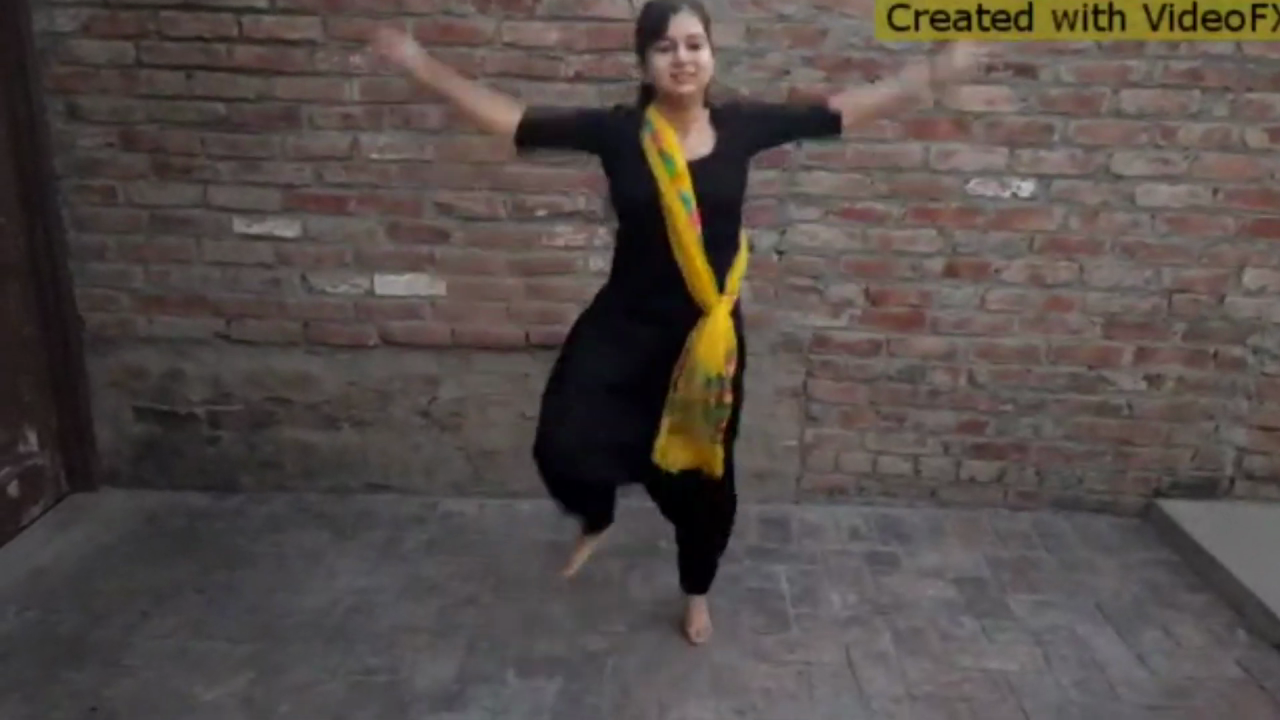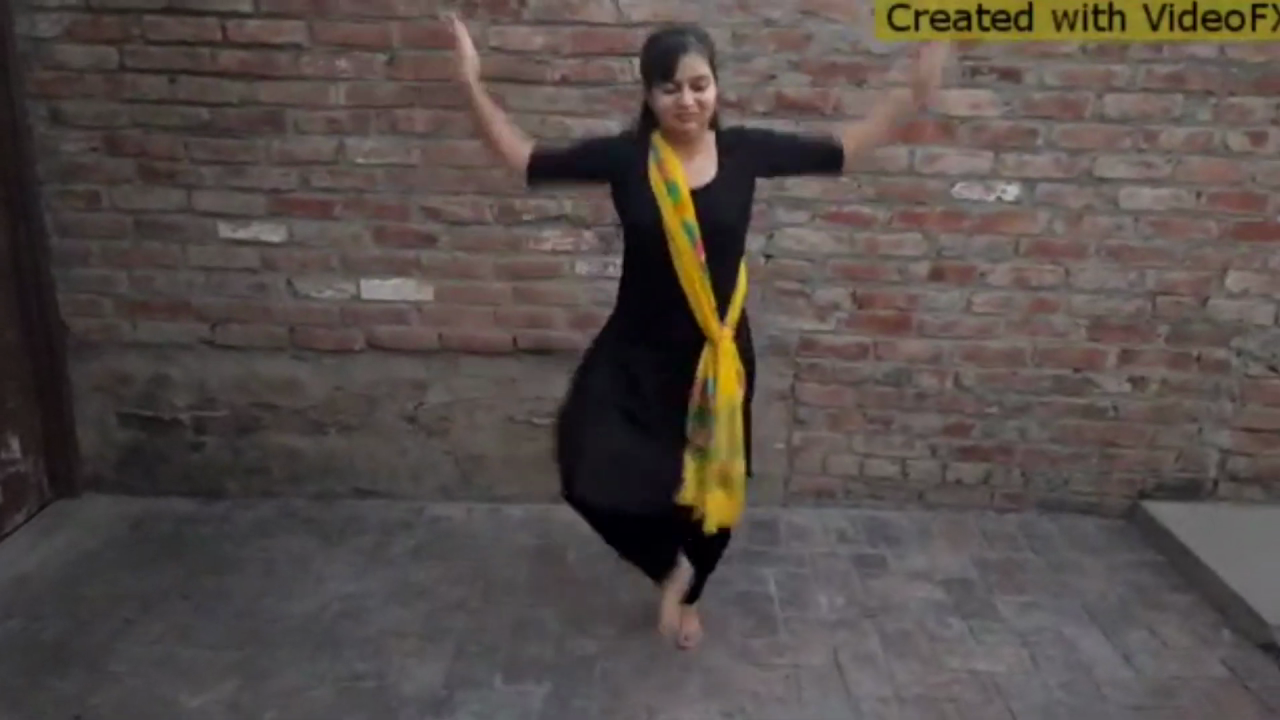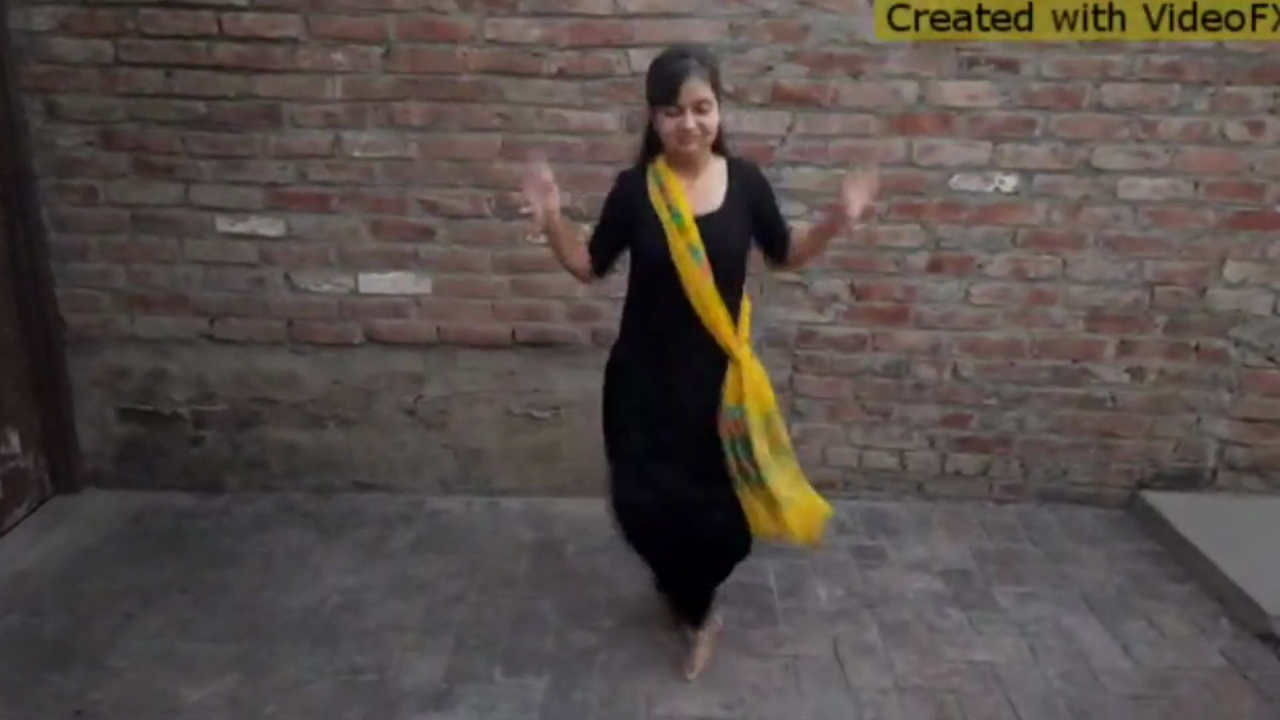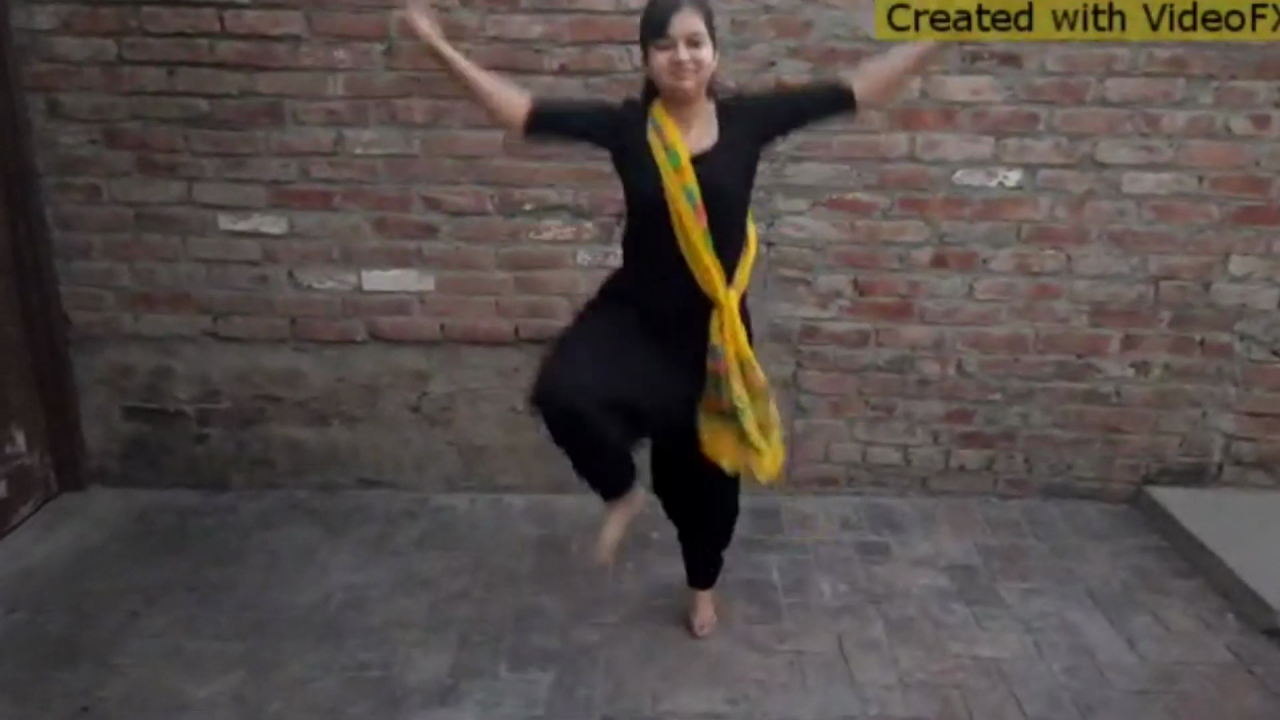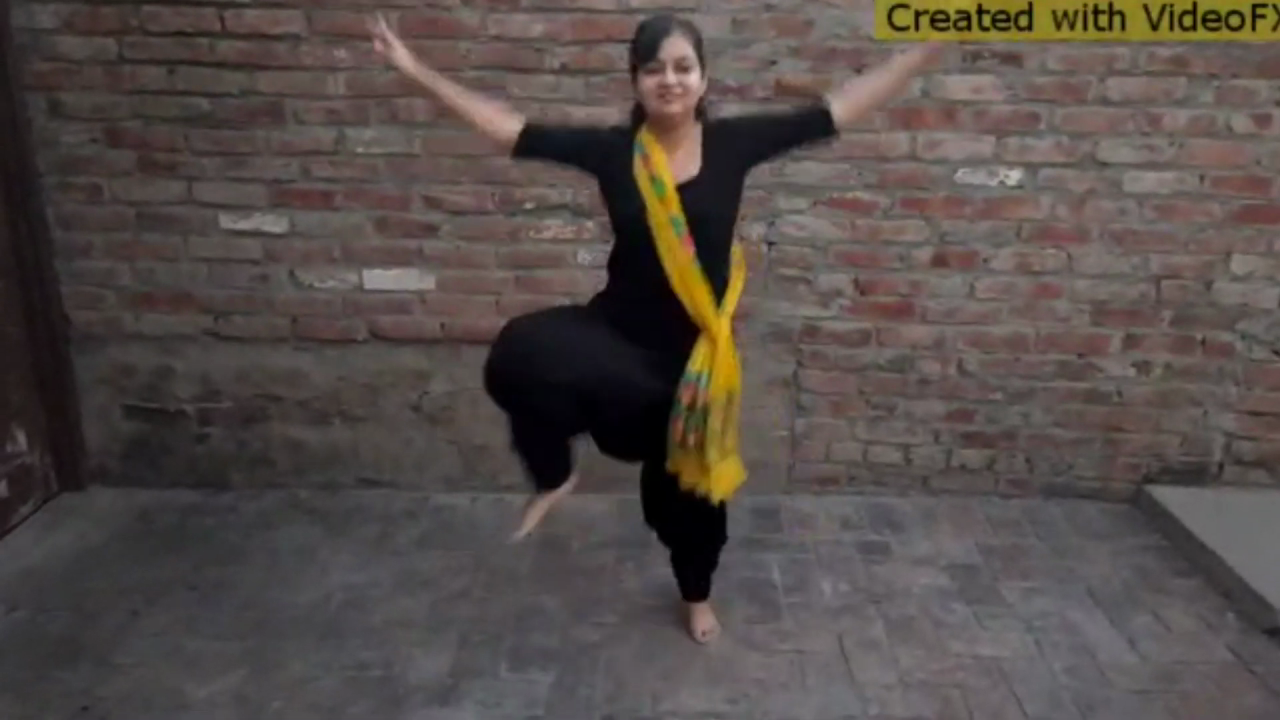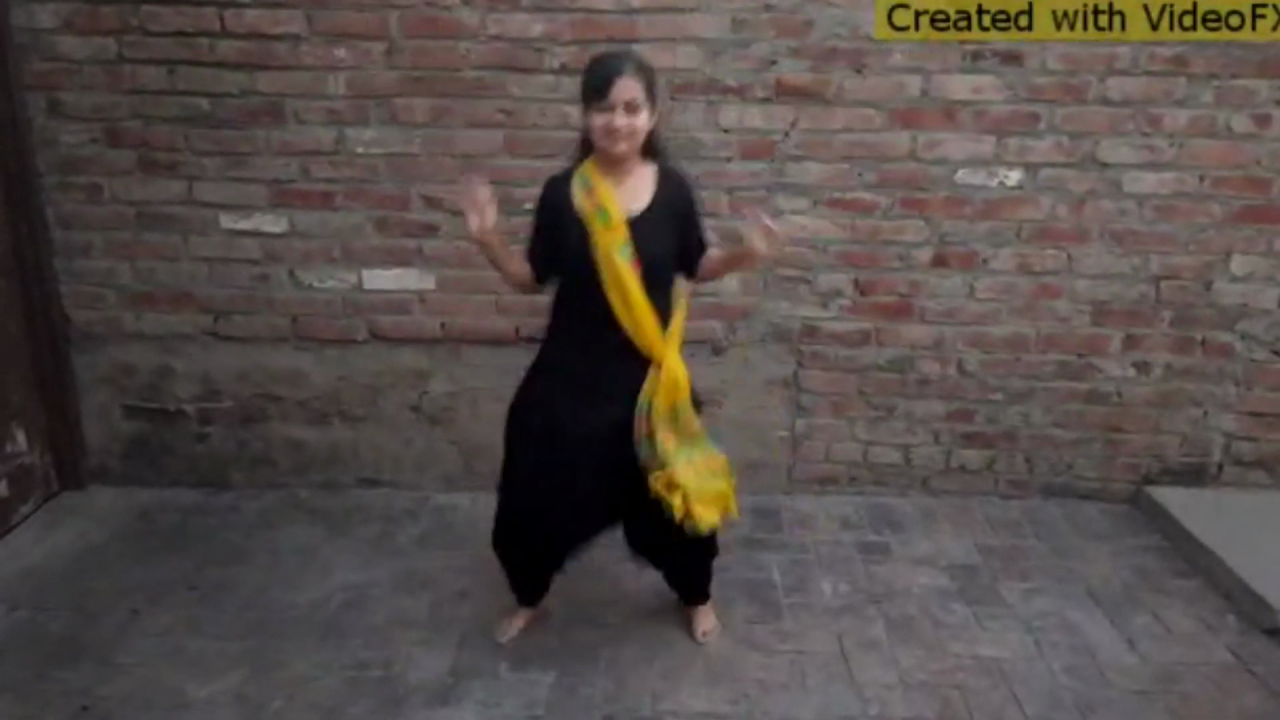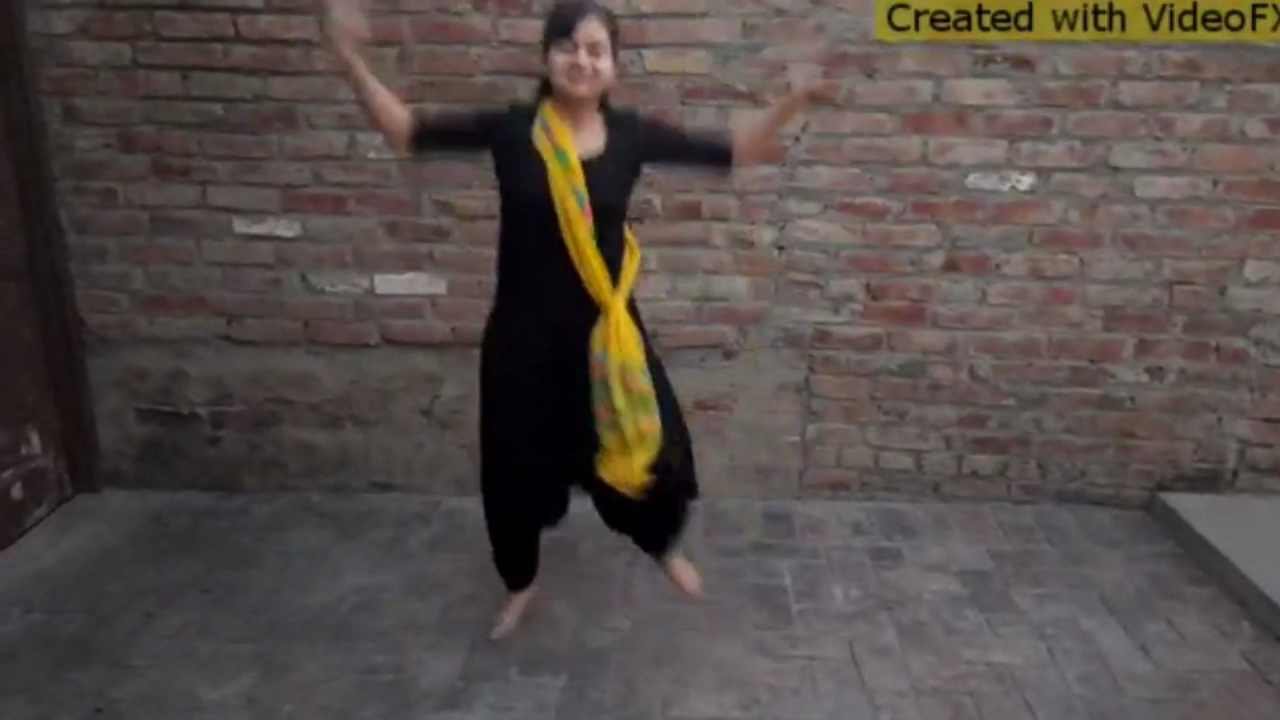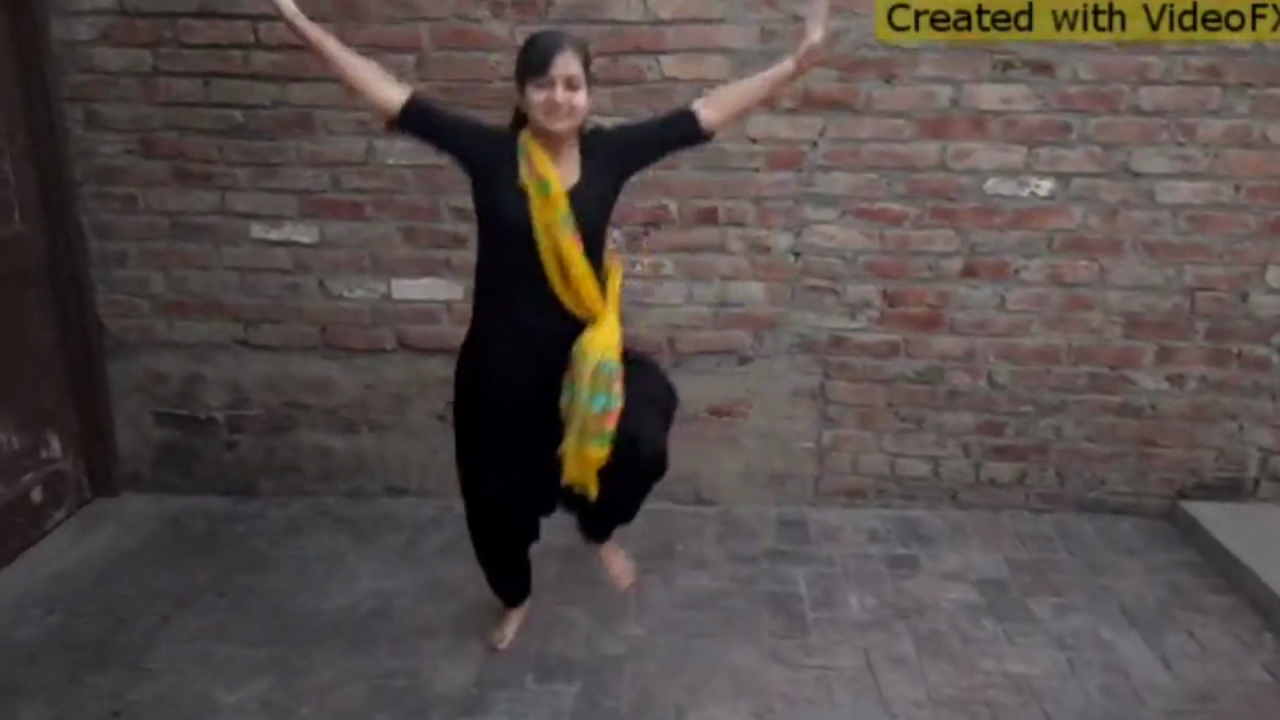
dt=0.2s
person 1, frame 1
left shoulder: (739, 123)
right shoulder: (616, 130)
left elbow: (836, 115)
right elbow: (519, 125)
left wrist: (925, 79)
right wrist: (431, 74)
left hip: (711, 330)
right hip: (627, 322)
left knee: (706, 466)
right knee: (568, 441)
left ankle: (696, 591)
right ankle: (594, 518)
person 1, frame 2
left shoulder: (744, 151)
right shoulder: (623, 157)
left elbow: (841, 150)
right elbow: (523, 161)
left wrist: (914, 92)
right wrist: (472, 83)
left hip: (715, 355)
right hip: (633, 354)
left knee: (710, 487)
right knee: (597, 476)
left ankle: (688, 584)
right ankle: (669, 566)
person 1, frame 3
left shoulder: (746, 181)
right shoulder: (633, 188)
left elbow: (786, 254)
right elbow: (590, 267)
left wrist: (842, 217)
right wrist: (551, 220)
left hip: (721, 375)
right hip: (646, 373)
left knee: (723, 508)
right knee: (656, 509)
left ankle: (696, 610)
right ankle: (691, 608)
person 1, frame 4
left shoulder: (749, 118)
right shoulder: (624, 126)
left elbow: (855, 92)
right elbow: (523, 113)
left hip: (714, 323)
right hip: (632, 315)
left knee: (707, 464)
right knee: (566, 394)
left ankle: (702, 584)
right ankle: (619, 490)
person 1, frame 5
left shoulder: (733, 140)
right shoulder: (610, 148)
left elbow: (835, 111)
right elbow: (513, 132)
left wrist: (922, 54)
right wrist: (419, 74)
left hip: (694, 342)
right hip: (617, 329)
left knee: (692, 478)
right knee: (521, 359)
left ankle: (696, 593)
right ankle: (554, 476)
person 1, frame 6
left shoulder: (673, 189)
right shoulder: (561, 193)
left elbow: (699, 266)
right elbow: (530, 276)
left wrist: (745, 253)
right wrist: (489, 240)
left hip: (650, 377)
right hip: (567, 378)
left knee: (667, 507)
right knee: (534, 508)
left ankle: (696, 597)
right ankle: (527, 597)
person 1, frame 7
left shoulder: (632, 134)
right shoulder: (510, 130)
left elbow: (730, 156)
right elbow: (408, 134)
left wrist: (789, 106)
right wrist: (355, 64)
left hip: (605, 331)
right hip: (523, 334)
left knee: (656, 458)
right knee: (516, 470)
left ankle: (664, 544)
right ankle: (520, 582)
person 1, frame 8
left shoulder: (610, 151)
right shoulder: (489, 151)
left elbow: (705, 113)
right elbow: (394, 99)
left wrist: (798, 60)
left hip: (584, 344)
right hip: (501, 355)
left knee: (639, 441)
right knee: (498, 491)
left ankle: (600, 527)
right ankle: (514, 599)
